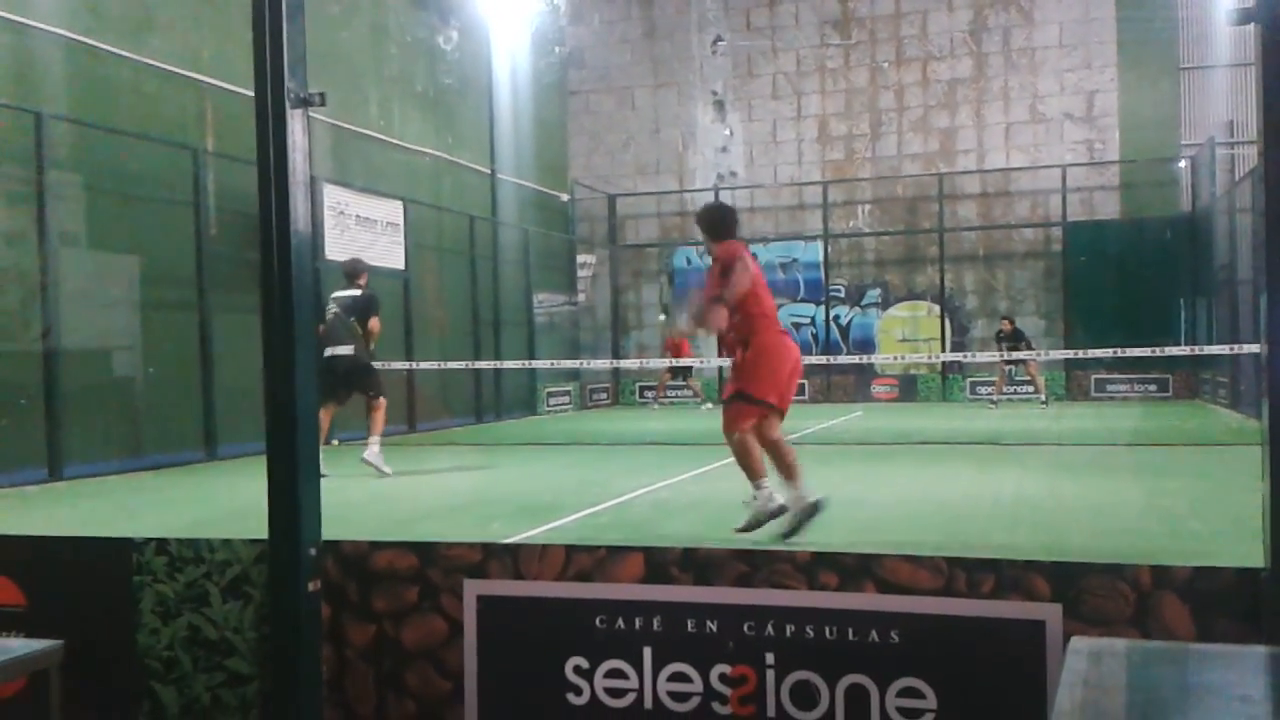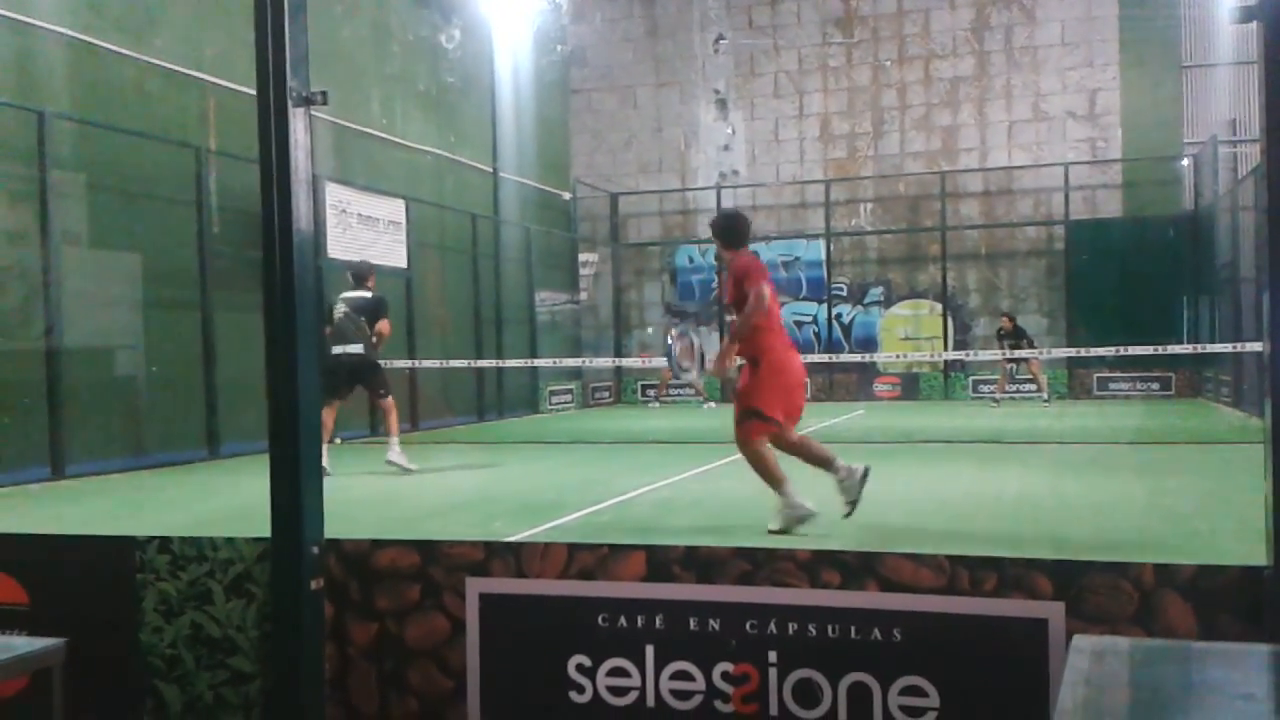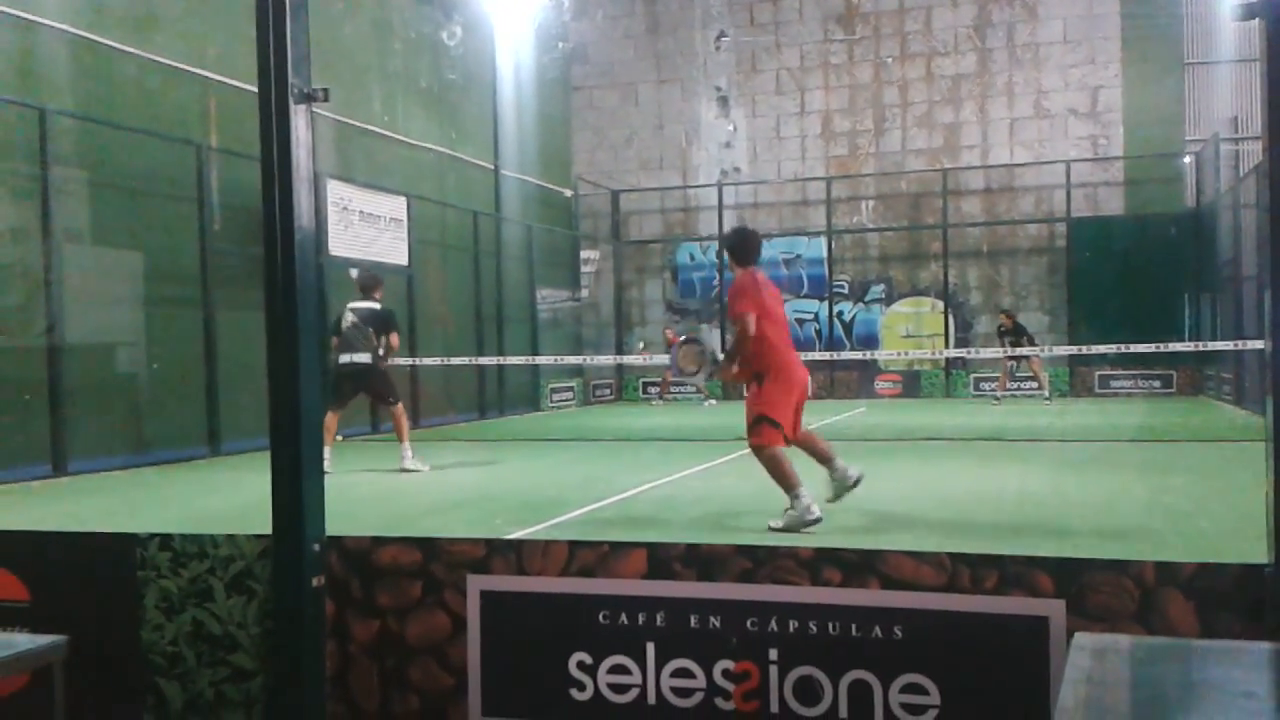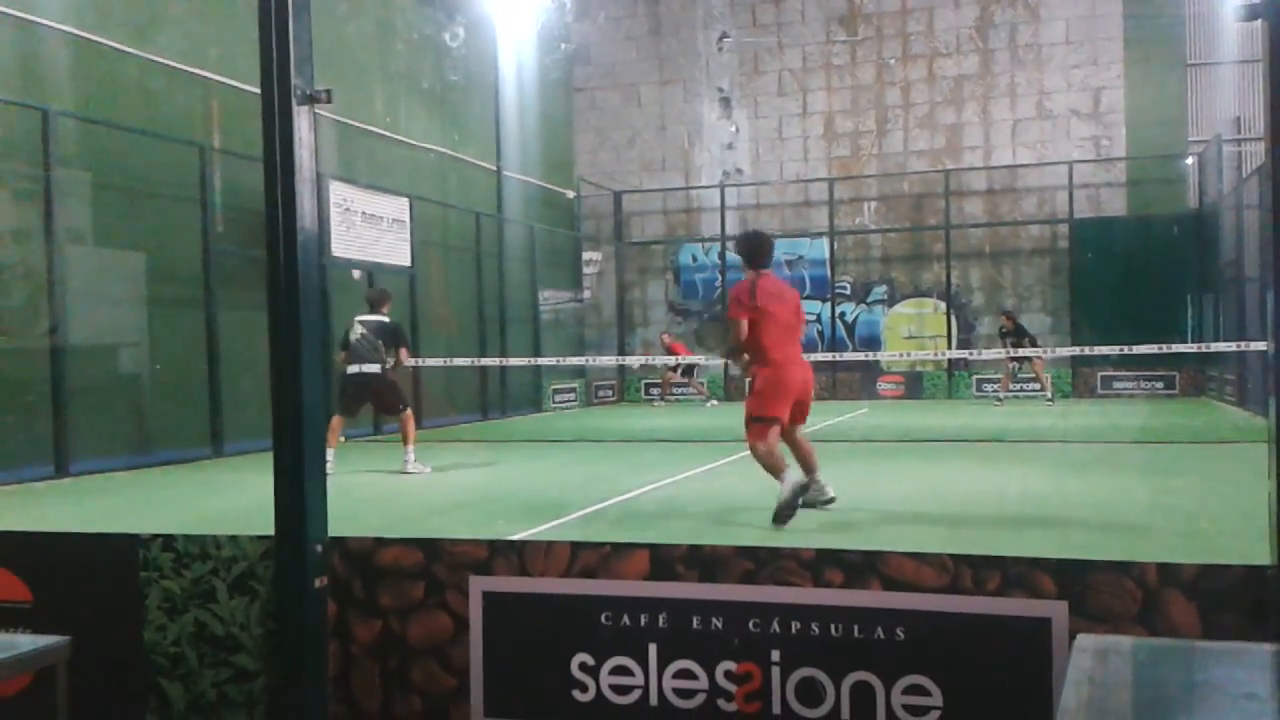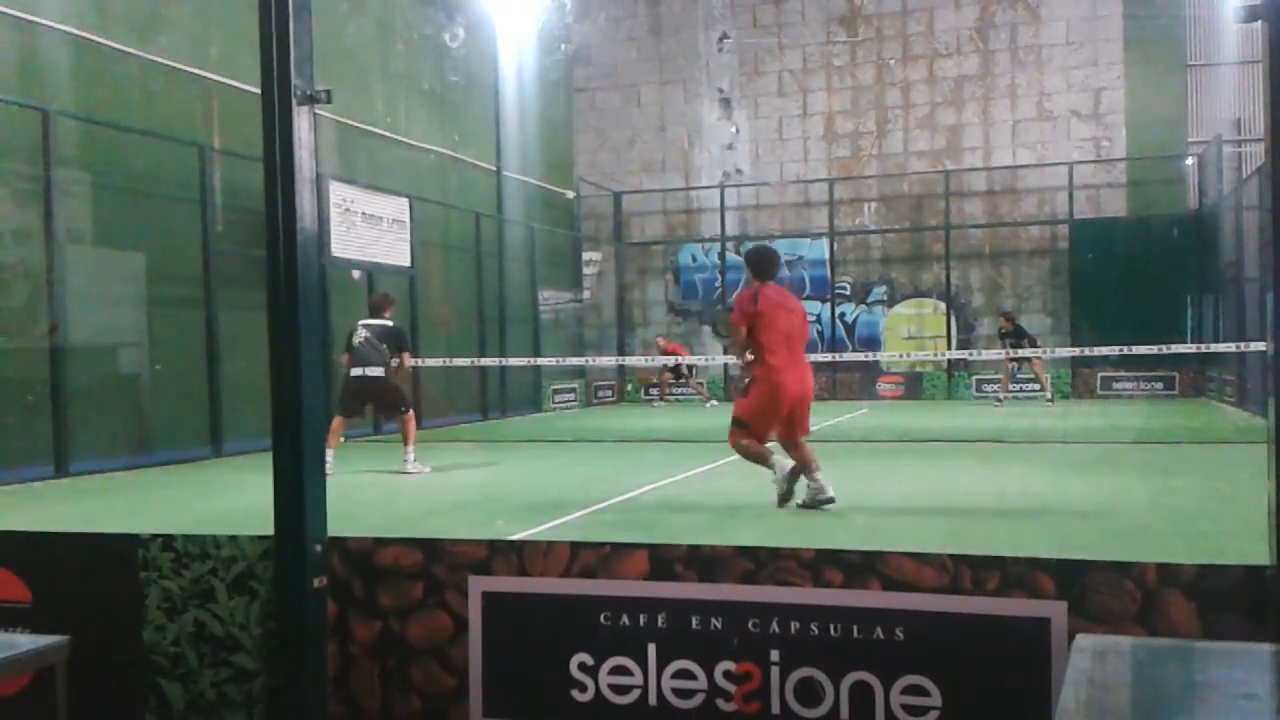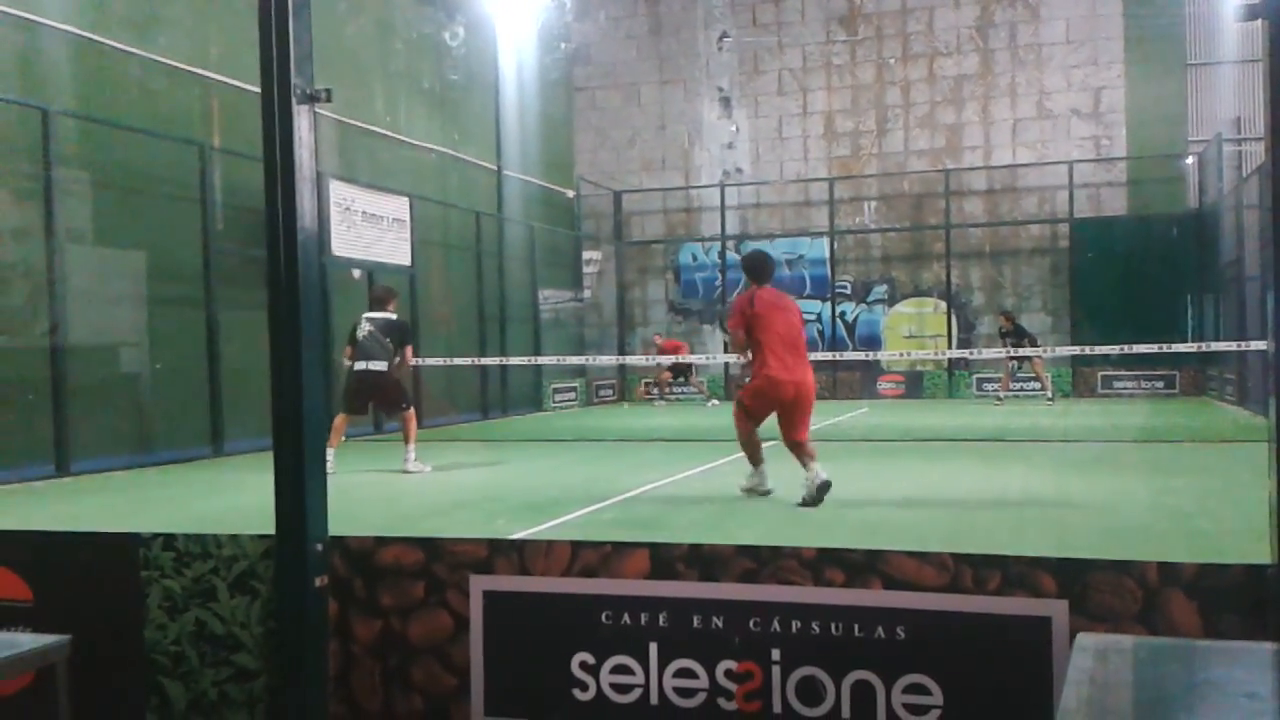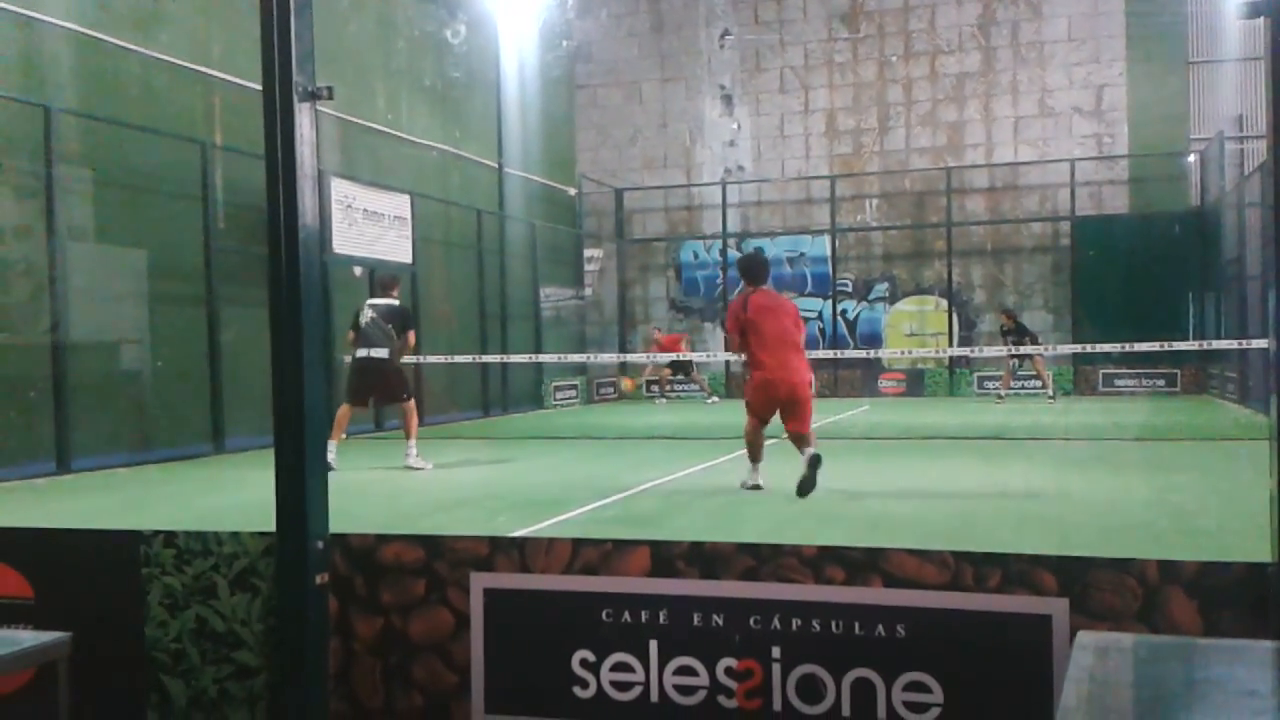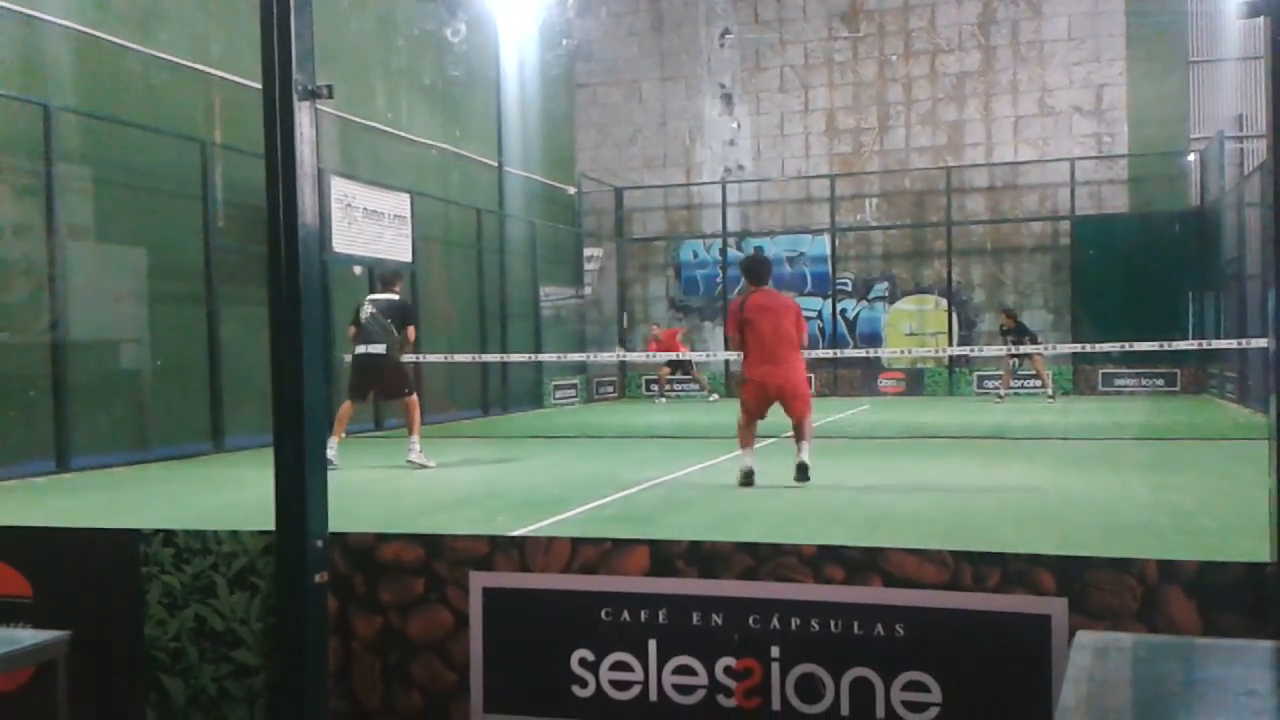
dt=0.1s
person 1, frame 1
left shoulder: (731, 252)
right shoulder: (719, 267)
left elbow: (745, 272)
right elbow: (709, 304)
left wrist: (722, 304)
right wrist: (704, 313)
left hip: (765, 351)
right hip: (768, 353)
left knee: (737, 428)
right knee: (766, 431)
left ankle: (767, 497)
right ankle: (801, 499)
person 1, frame 2
left shoulder: (743, 265)
right shoulder: (748, 264)
left elbow: (761, 301)
left wrist: (730, 342)
left hip: (768, 365)
right hip: (785, 363)
left knee: (749, 440)
right knee: (784, 438)
left ankle: (794, 504)
right ankle: (847, 472)
person 1, frame 3
left shoulder: (742, 286)
right shoulder: (765, 285)
left elbow: (746, 331)
left wrist: (729, 360)
right wrist: (744, 365)
left hip: (774, 374)
right hip: (792, 370)
left knee: (763, 444)
right knee: (794, 431)
left ankle: (802, 505)
right ankle: (842, 472)
person 1, frame 4
left shoulder: (744, 289)
right shoulder: (789, 290)
left elbow: (740, 336)
left wrist: (735, 355)
left hip: (773, 375)
right hip: (801, 371)
left knee: (760, 442)
right knee: (791, 431)
left ankle: (792, 482)
right ankle: (818, 488)
person 1, frame 5
left shoulder: (747, 297)
right shoulder: (794, 301)
left elbow: (739, 338)
left wrist: (744, 354)
left hip: (771, 380)
right hip: (802, 378)
left knee: (740, 439)
right knee: (794, 439)
left ankle: (781, 468)
right ankle: (818, 487)
person 1, frame 6
left shoulder: (744, 300)
right shoulder: (790, 303)
left elbow: (738, 342)
left hip: (769, 378)
right hip: (802, 378)
left knee: (744, 418)
right knee: (796, 436)
left ankle: (759, 478)
right ankle: (815, 476)
person 1, frame 7
left shoulder: (739, 305)
right shoulder: (788, 303)
left elbow: (735, 346)
right elbow: (800, 341)
left hip: (766, 378)
right hip: (800, 376)
left knee: (755, 423)
right knee: (800, 429)
left ankle: (754, 475)
right ankle: (809, 456)
person 1, frame 8
left shoulder: (739, 305)
right shoulder: (790, 303)
left elbow: (735, 344)
right elbow: (803, 343)
left hip: (758, 378)
right hip: (792, 375)
left knee: (749, 418)
right knee: (802, 418)
left ankle: (747, 464)
right ankle: (803, 457)
person 2, frame 1
left shoulder: (332, 298)
right shoulder: (368, 296)
left elbow: (321, 330)
right elbow: (374, 326)
right wrist: (370, 343)
left hip: (329, 357)
right hip: (354, 356)
left knee: (327, 407)
right knee: (378, 403)
right ankle: (373, 450)
person 2, frame 2
left shoulder: (338, 300)
right shoulder: (376, 299)
left elbow: (328, 331)
right elbow: (383, 328)
right wrist: (375, 342)
left hip: (336, 356)
right hip: (361, 356)
left knee: (330, 405)
right knee: (388, 403)
left ankle: (322, 457)
right ankle: (394, 451)
person 2, frame 3
left shoulder: (346, 310)
right shoulder: (385, 312)
left elbow: (334, 343)
right elbow: (394, 343)
right wrist: (382, 356)
left hip: (343, 365)
right hip: (368, 365)
left knee: (334, 410)
right knee: (397, 409)
left ankle: (324, 458)
right ankle: (407, 457)
person 2, frame 4
left shoulder: (354, 324)
right shoulder: (393, 326)
left elbow: (342, 357)
right elbow: (403, 359)
right wrist: (389, 370)
left hip: (352, 375)
right hip: (377, 374)
left knee: (340, 416)
right knee: (406, 415)
left ankle: (327, 461)
right ankle: (410, 461)
person 2, frame 5
left shoulder: (357, 327)
right shoulder: (396, 331)
left elbow: (346, 360)
right elbow: (405, 364)
right wrist: (393, 376)
left hip: (355, 377)
right hip: (380, 377)
left knee: (340, 417)
right knee: (408, 416)
left ankle: (326, 461)
right ankle: (409, 461)
person 2, frame 6
left shoulder: (361, 321)
right shoulder: (399, 323)
left elbow: (348, 353)
right elbow: (408, 358)
right wrist: (395, 369)
left hip: (358, 372)
right hip: (383, 371)
left knee: (344, 414)
right knee: (408, 413)
left ankle: (328, 459)
right ankle: (410, 460)
person 2, frame 7
left shoulder: (364, 307)
right shoulder: (402, 310)
left elbow: (350, 338)
right elbow: (411, 342)
left hip: (361, 359)
right hip: (385, 360)
left knee: (347, 405)
right knee: (409, 406)
left ankle: (330, 452)
right ankle: (412, 455)
person 2, frame 8
left shoulder: (365, 301)
right shoulder: (403, 304)
left elbow: (352, 332)
right elbow: (410, 337)
left hip: (361, 355)
right hip: (385, 355)
left knee: (351, 402)
right knee: (411, 401)
left ankle: (331, 449)
right ankle: (415, 451)
